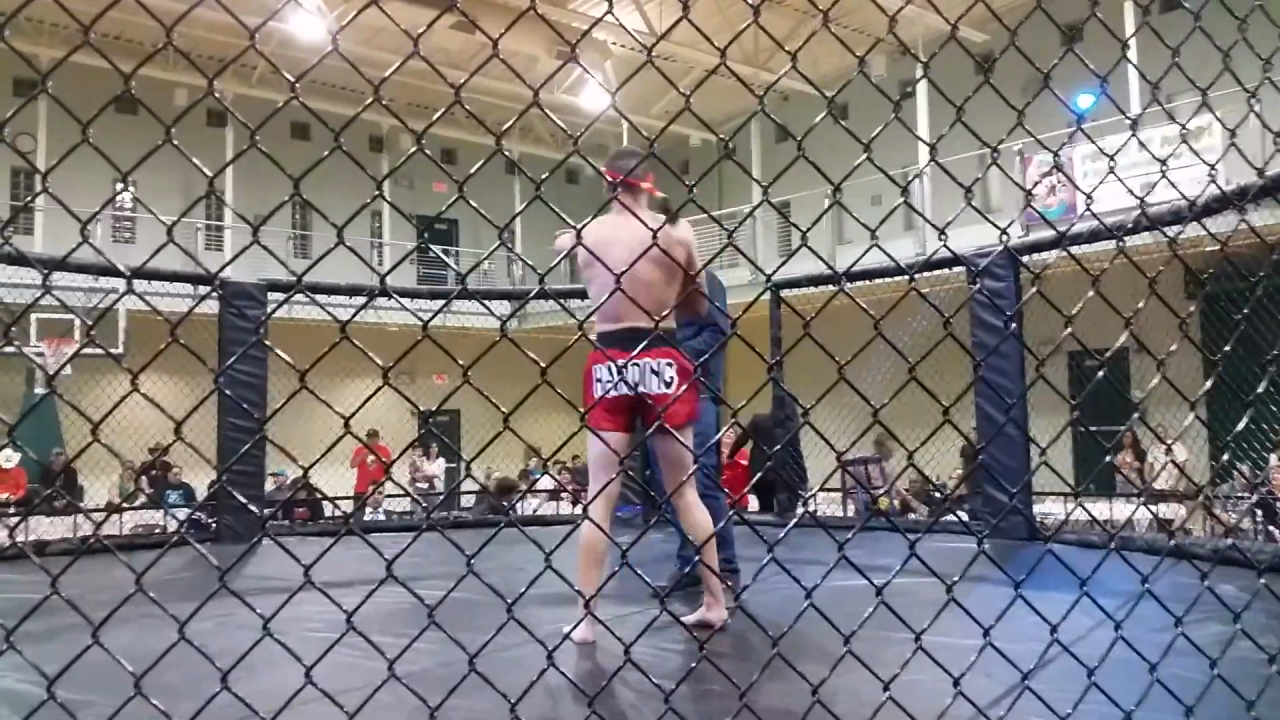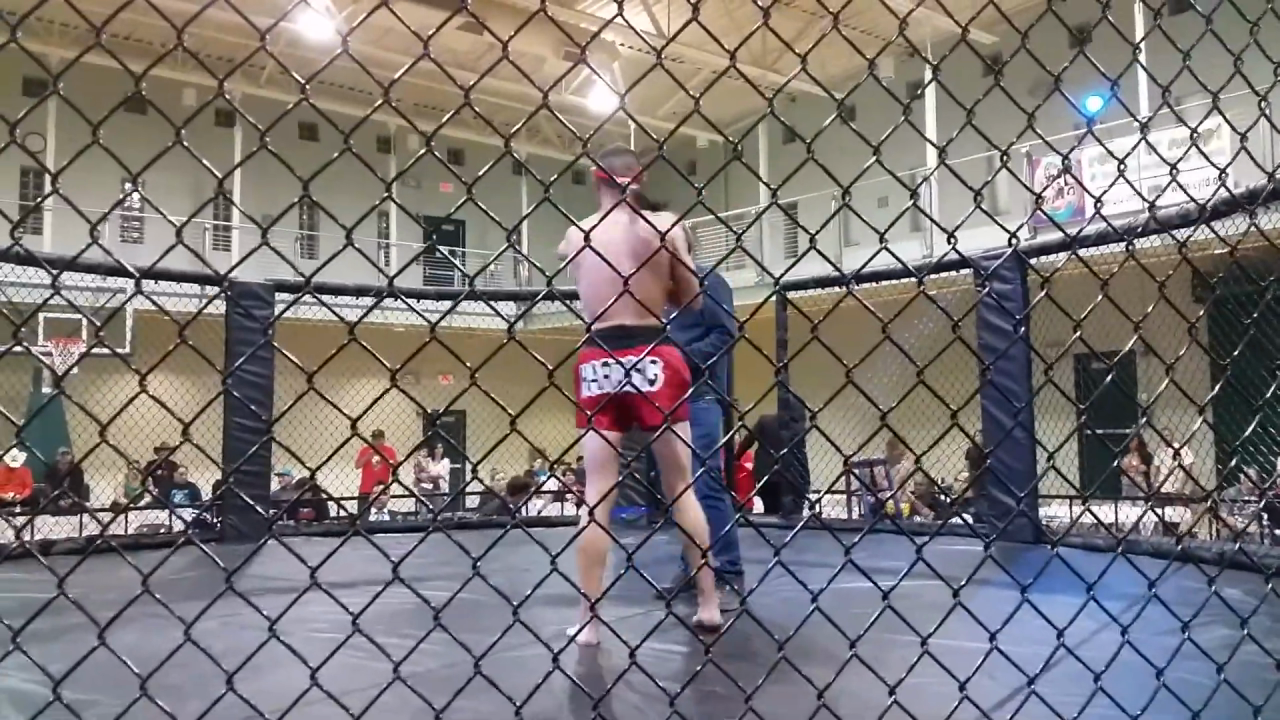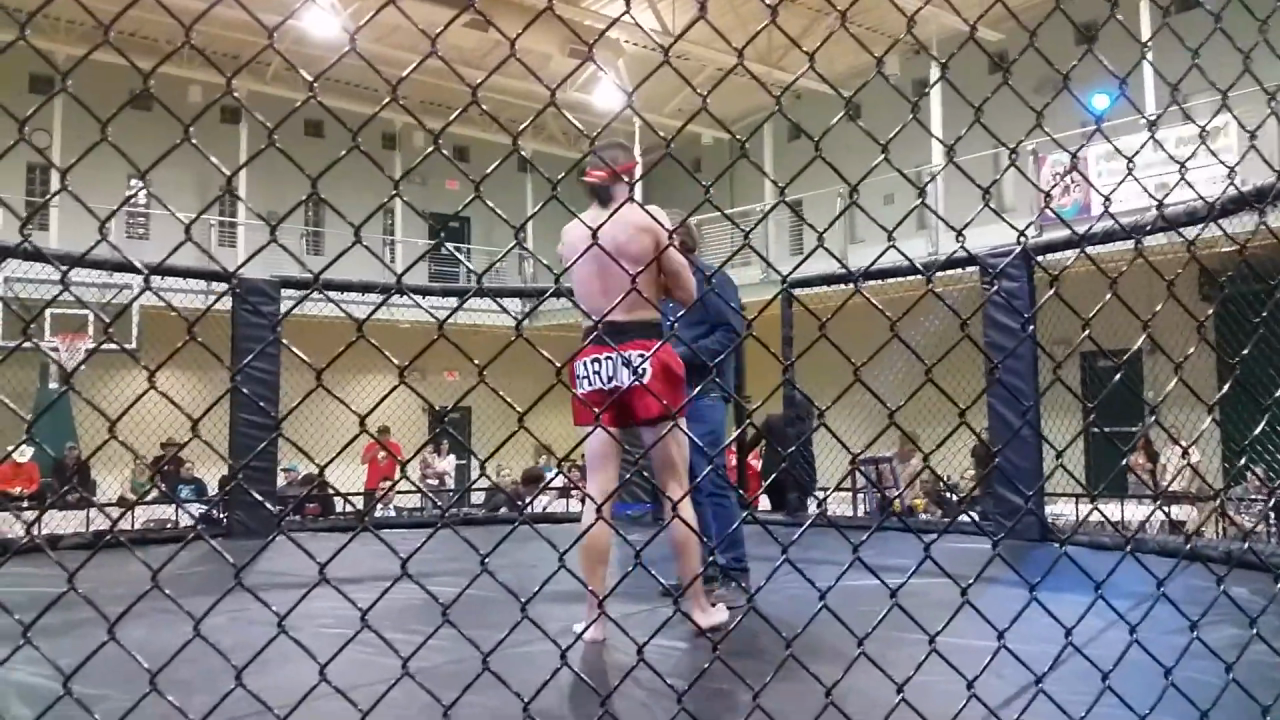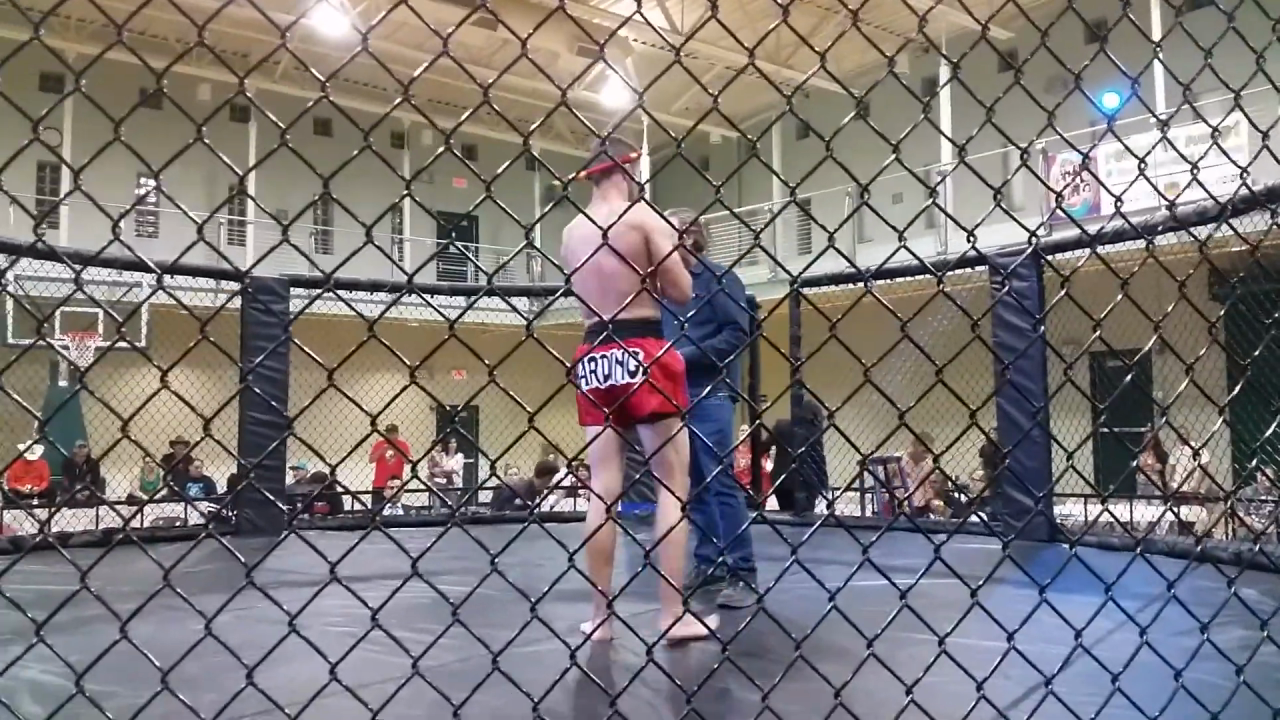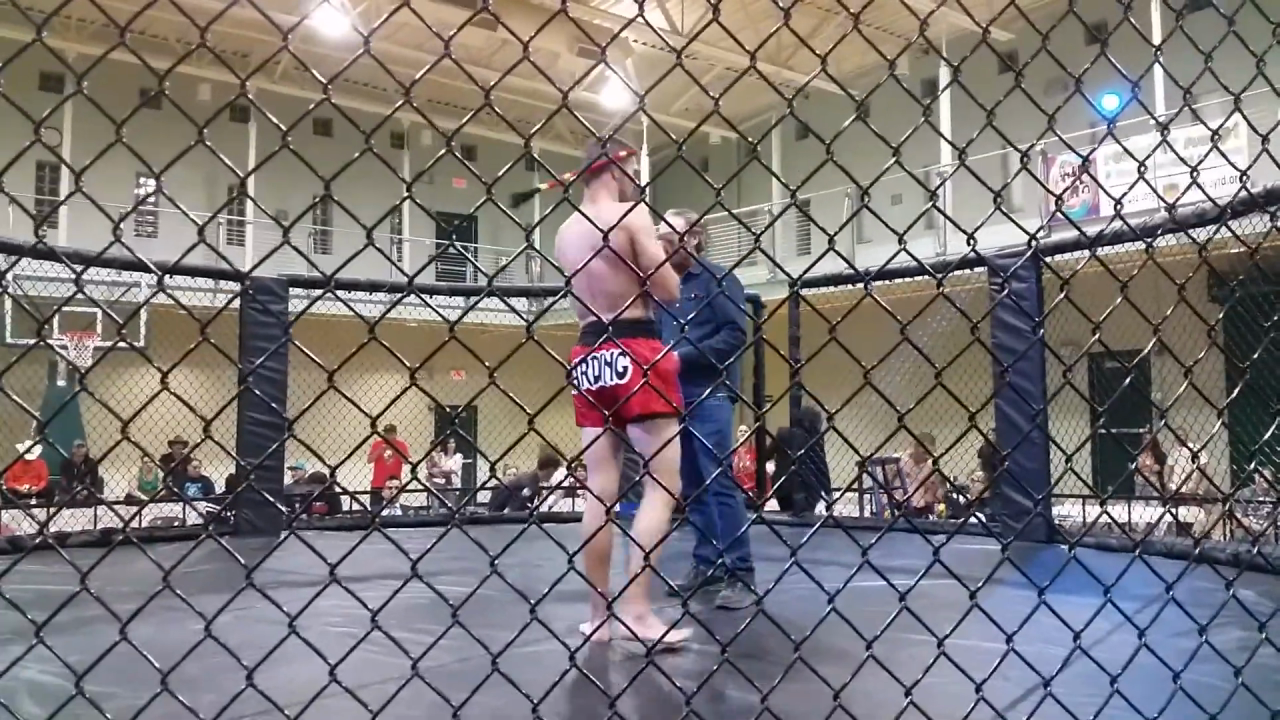
dt=0.1s
person 1, frame 1
left shoulder: (580, 236)
right shoulder: (677, 231)
left elbow: (561, 243)
right elbow: (698, 306)
left hip: (609, 364)
right hip: (663, 363)
left knee: (599, 496)
right knee: (683, 490)
left ankle: (586, 617)
right ankle: (714, 602)
person 1, frame 2
left shoulder: (575, 237)
right shoulder: (666, 227)
right elbow: (692, 301)
left hip: (598, 363)
right hip: (653, 359)
left knee: (597, 497)
right knee: (682, 488)
left ankle: (588, 618)
right ankle: (709, 602)
person 1, frame 3
left shoulder: (569, 234)
right shoulder: (651, 220)
right elbow: (687, 295)
left hip: (593, 359)
right hip: (645, 354)
left knee: (598, 492)
right knee: (675, 487)
left ankle: (593, 616)
right ankle: (698, 604)
person 1, frame 4
left shoulder: (572, 232)
right shoulder: (645, 217)
right elbow: (682, 293)
left hip: (594, 357)
right hip: (645, 353)
left knee: (603, 491)
right knee: (674, 487)
left ankle: (600, 615)
right ankle: (674, 611)
person 1, frame 5
left shoulder: (565, 232)
right shoulder: (632, 216)
right elbow: (669, 291)
left hip: (589, 357)
right hip: (636, 353)
left knee: (600, 492)
right knee: (662, 484)
left ankle: (600, 614)
right ankle: (636, 610)
person 2, frame 1
left shoulder: (701, 282)
left elbow: (718, 332)
left hip: (695, 395)
left knee: (703, 482)
left ankle: (726, 571)
right ankle: (688, 563)
person 2, frame 2
left shoulder: (707, 281)
left elbow: (725, 335)
left wrist: (679, 359)
left hip: (699, 396)
left knee: (707, 486)
left ankle: (729, 576)
right ankle: (693, 567)
person 2, frame 3
left shoulder: (713, 280)
left elbow: (731, 334)
left wrist: (680, 355)
left hip: (704, 394)
left knee: (713, 481)
right knee: (684, 483)
left ankle: (735, 573)
right ankle: (703, 563)
person 2, frame 4
left shoulder: (720, 280)
left elbow: (738, 334)
left wrist: (686, 356)
left hip: (711, 394)
left knee: (720, 481)
right knee: (692, 485)
left ankle: (742, 573)
right ankle: (708, 563)
person 2, frame 5
left shoulder: (719, 279)
left elbow: (735, 335)
left wrist: (684, 357)
left hip: (711, 394)
left knee: (720, 482)
right knee: (691, 485)
left ankle: (740, 574)
right ankle: (707, 564)
